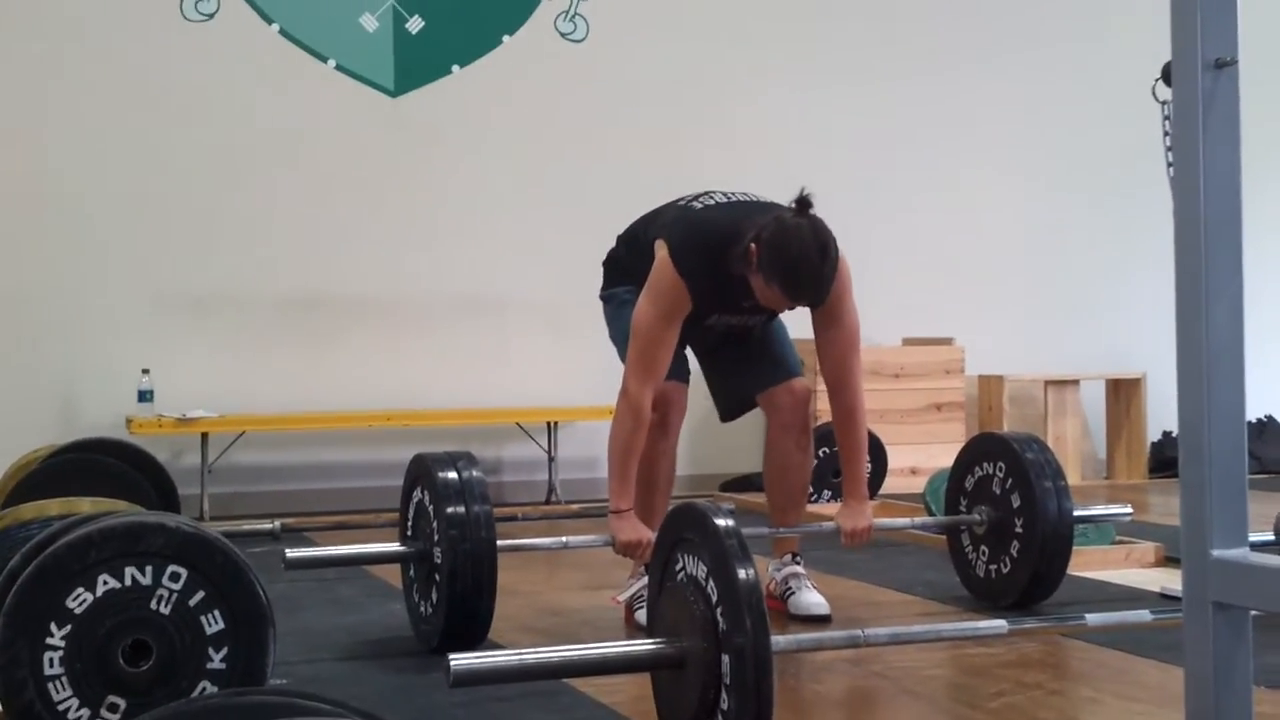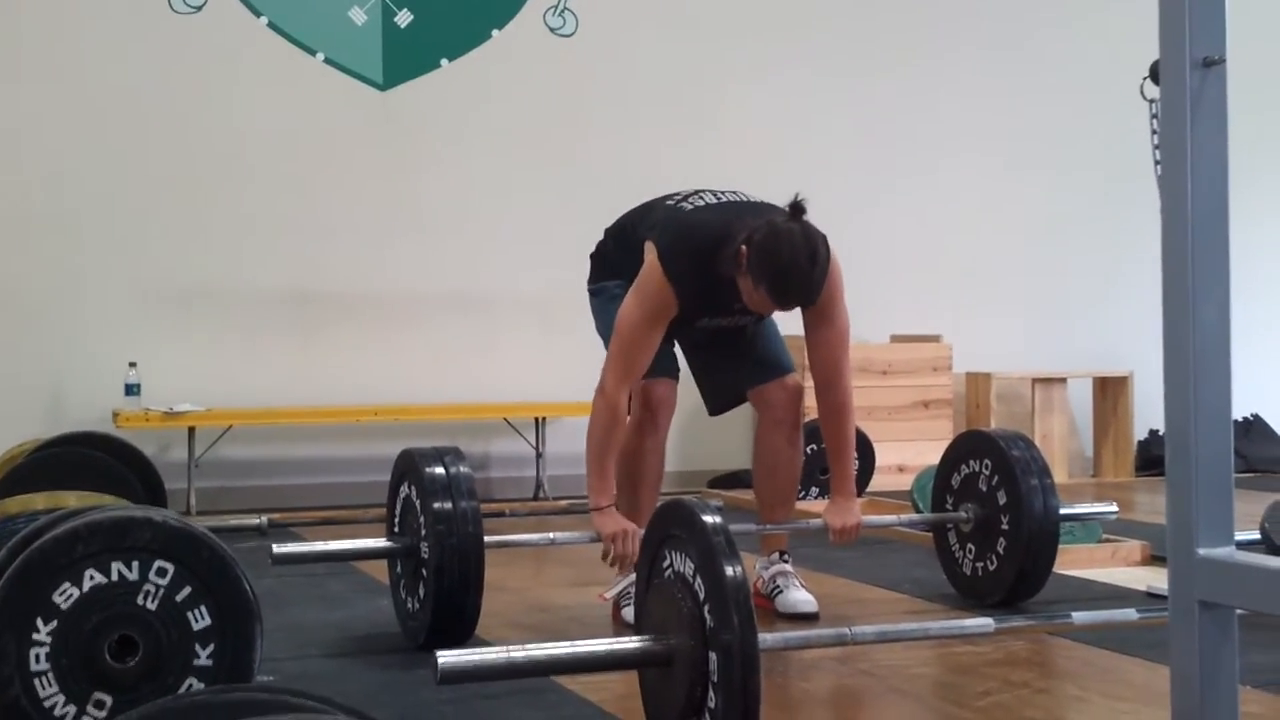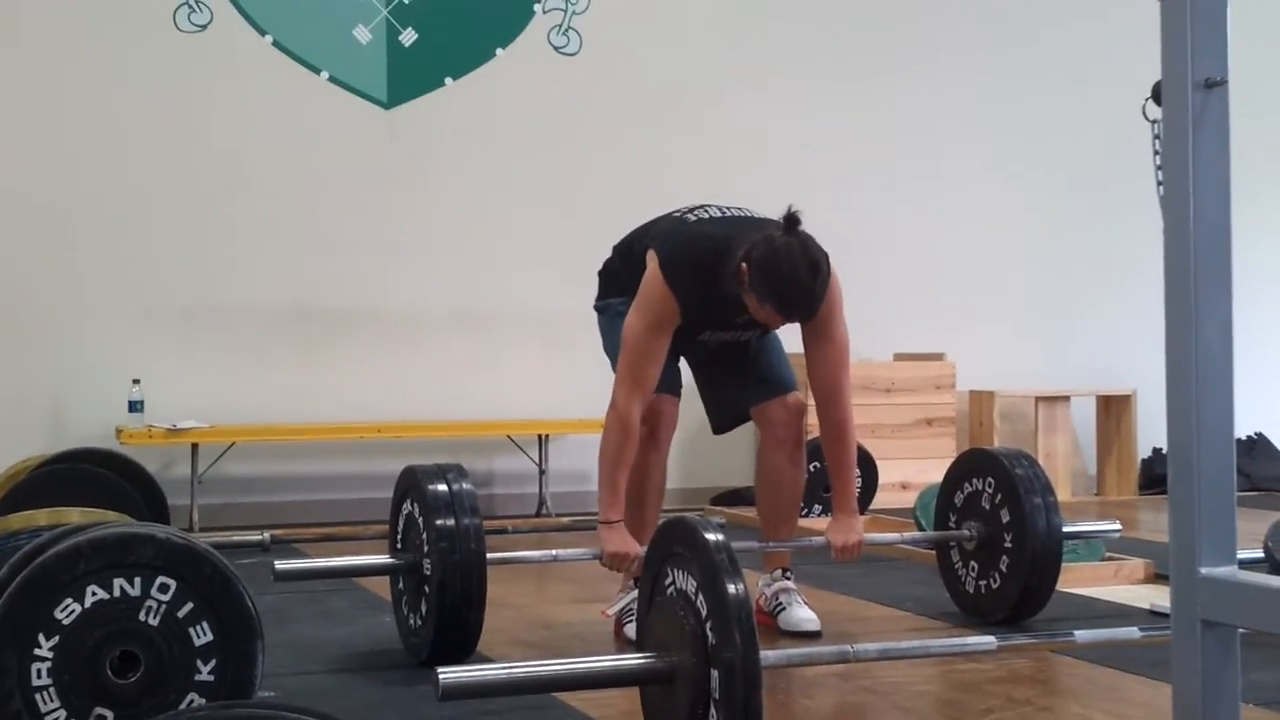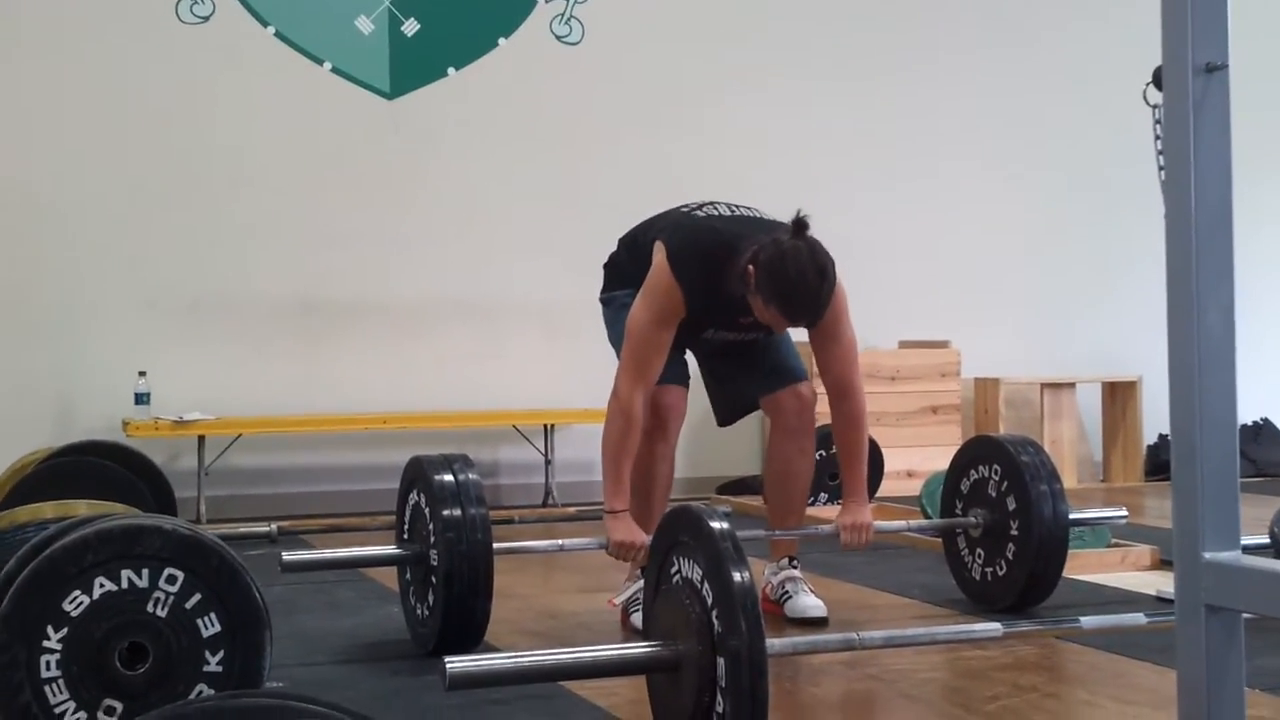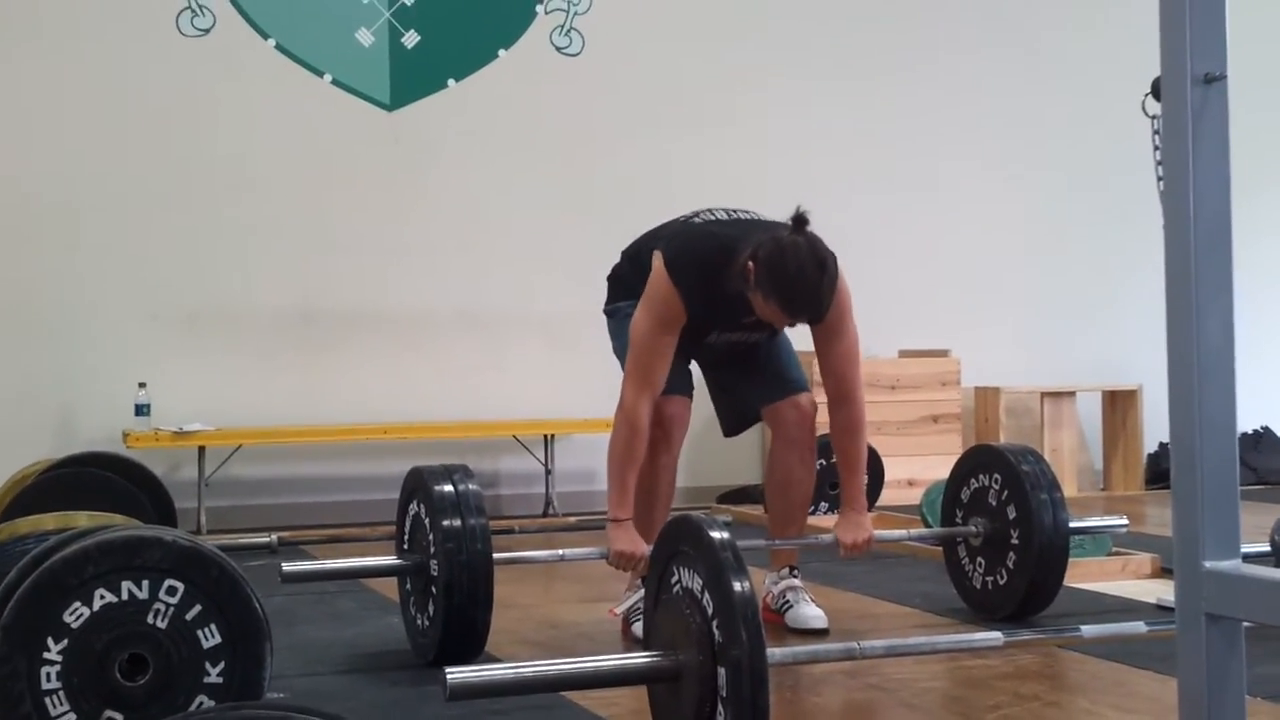
dt=0.3s
person 1, frame 1
left shoulder: (825, 266)
right shoulder: (681, 259)
left elbow: (845, 386)
right elbow: (638, 391)
left wrist: (856, 497)
right wrist: (622, 511)
left hip: (735, 307)
right hip: (638, 285)
left knee: (793, 399)
right knee: (667, 402)
left ankle: (786, 569)
right ankle: (646, 578)
person 1, frame 2
left shoulder: (816, 265)
right shoulder: (672, 261)
left elbow: (834, 385)
right elbow: (613, 390)
left wrist: (844, 495)
right wrist: (603, 508)
left hip: (723, 304)
right hip: (626, 279)
left knee: (784, 395)
right knee: (655, 398)
left ankle: (774, 567)
right ankle: (634, 576)
person 1, frame 3
left shoulder: (815, 279)
right shoulder: (673, 272)
left elbow: (834, 400)
right elbow: (628, 401)
left wrist: (845, 512)
right wrist: (612, 522)
left hip: (729, 320)
right hip: (632, 295)
left knee: (786, 413)
right knee: (656, 416)
left ankle: (777, 584)
right ankle: (636, 591)
person 1, frame 4
left shoulder: (817, 280)
right shoulder: (679, 267)
left elbow: (846, 394)
right elbow: (629, 393)
left wrist: (856, 500)
right wrist: (616, 512)
left hip: (732, 316)
right hip: (638, 289)
left knee: (796, 402)
right knee: (664, 406)
left ankle: (783, 572)
right ankle: (643, 580)
person 1, frame 5
left shoulder: (824, 284)
right shoulder: (679, 272)
left elbow: (846, 398)
right elbow: (637, 400)
left wrist: (854, 509)
right wrist: (621, 521)
left hip: (739, 324)
right hip: (641, 300)
left knee: (797, 413)
right knee: (668, 415)
left ankle: (783, 582)
right ankle: (643, 590)
